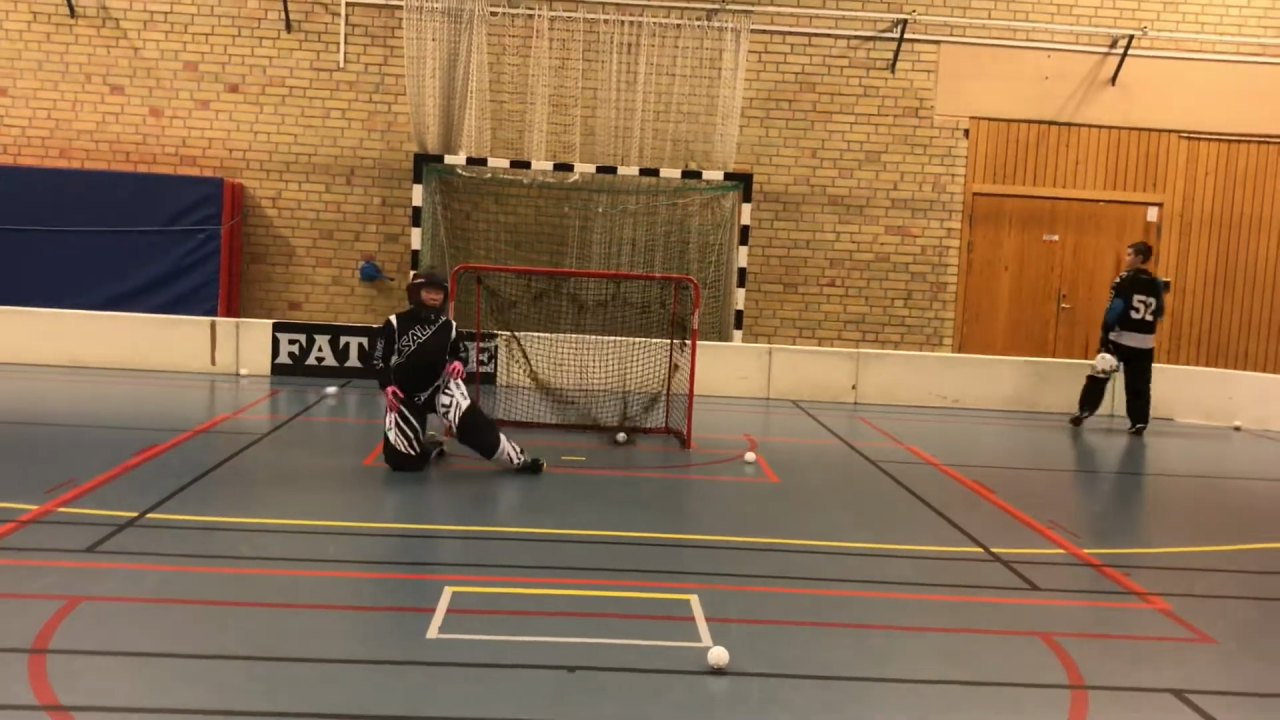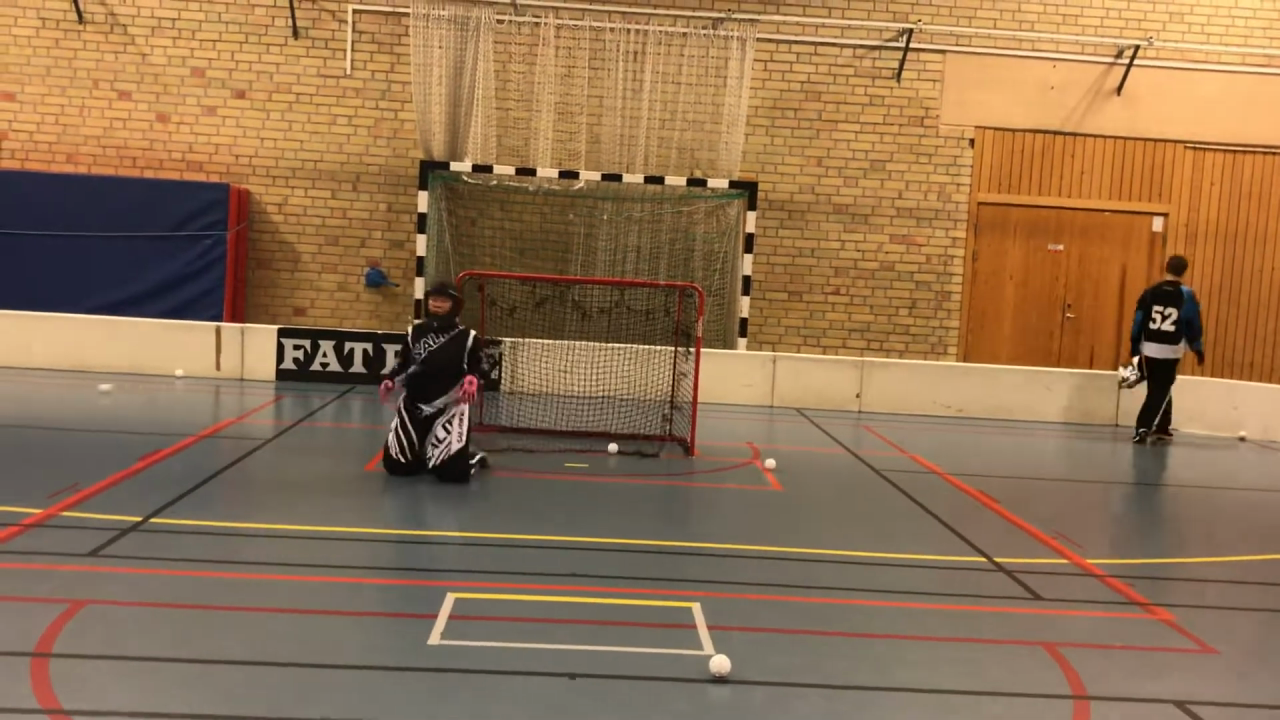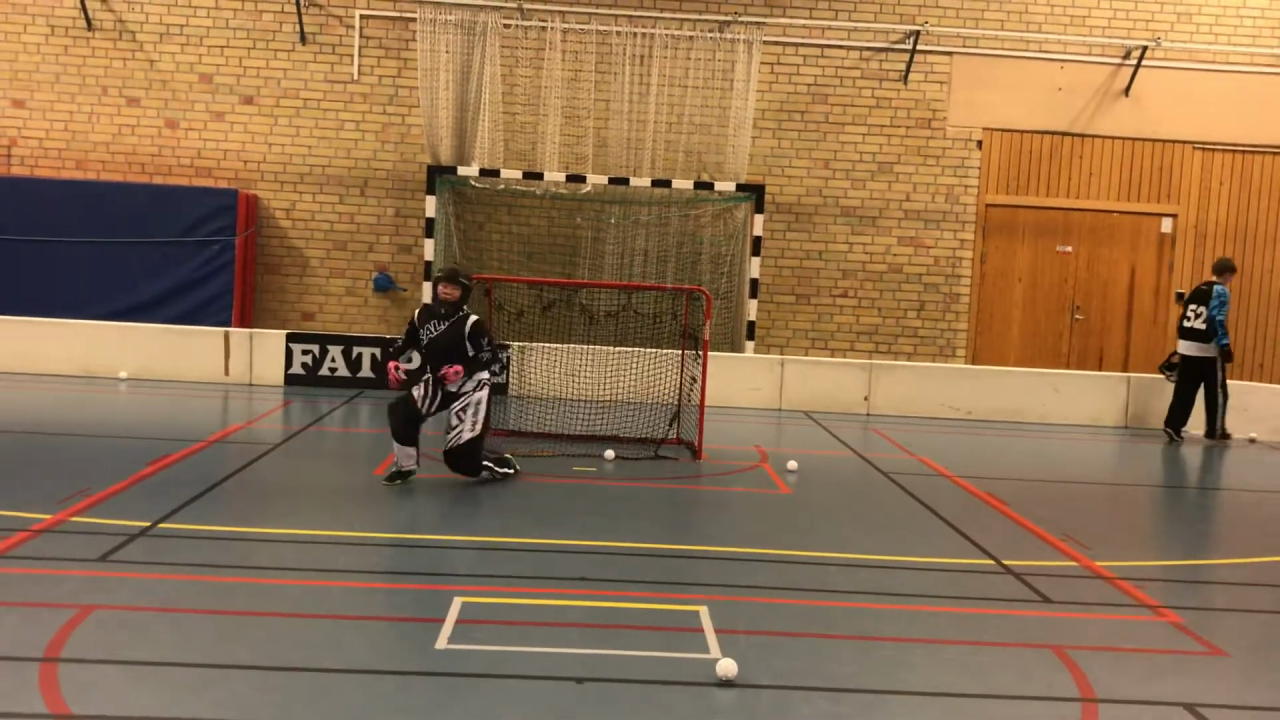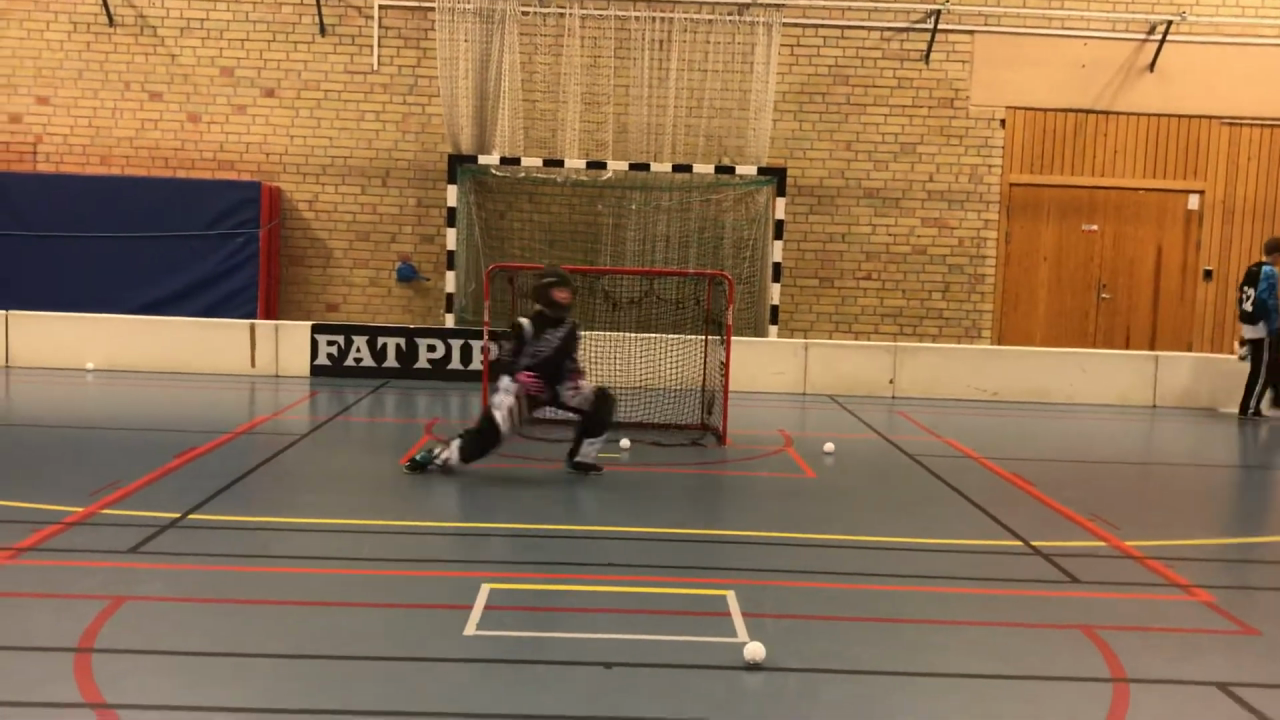
dt=0.4s
person 1, frame 1
left shoulder: (448, 326)
right shoulder: (396, 323)
left elbow: (457, 354)
right elbow: (380, 359)
left wrist: (457, 363)
right wrist: (388, 386)
left hip: (441, 386)
right hip: (406, 395)
left knee: (472, 423)
right knee: (401, 460)
left ankle: (519, 461)
right ankle: (431, 447)
person 1, frame 2
left shoulder: (467, 337)
right shoulder: (415, 332)
left elbow: (478, 366)
right elbow: (405, 365)
left wrist: (472, 378)
right wrist: (390, 381)
left hip: (449, 406)
right hip: (414, 404)
left knee: (449, 471)
right knee: (396, 466)
left ankle: (473, 460)
right ankle: (423, 457)
person 1, frame 3
left shoulder: (471, 322)
right shoulder: (422, 316)
left elbow: (490, 356)
right elbow: (405, 343)
left wrist: (463, 369)
right wrist: (393, 361)
left hip: (470, 387)
right hip: (437, 383)
left knee: (462, 458)
right knee: (402, 411)
left ankle: (505, 466)
right ankle: (405, 467)
person 1, frame 4
left shoulder: (570, 326)
right shoulder: (526, 325)
right elbow: (505, 360)
left wrist: (574, 370)
right wrist: (518, 376)
left hip: (557, 384)
right hip: (520, 386)
left knee: (601, 403)
right knee: (488, 432)
left ankle: (581, 459)
right ankle: (433, 457)
person 2, frame 1
left shoulder: (1125, 278)
right shoulder: (1156, 283)
left elbow: (1115, 307)
right elbow: (1159, 311)
left wrist: (1105, 333)
left hip: (1122, 336)
right hip: (1146, 340)
left knee: (1100, 374)
right knee: (1139, 383)
left ankle: (1085, 410)
right ankle: (1139, 421)
person 2, frame 2
left shoulder: (1150, 292)
right shoulder: (1186, 294)
left elbow: (1138, 319)
right elbow: (1194, 324)
left wrist: (1135, 347)
right wrist: (1198, 349)
left hip: (1149, 348)
right hip: (1171, 350)
left knee: (1156, 389)
right knee: (1161, 391)
left ankle: (1161, 427)
right ankle: (1145, 428)
person 2, frame 3
left shoulder: (1196, 291)
right shoulder: (1220, 292)
left elbow: (1183, 318)
right elbow: (1218, 320)
left wrist: (1182, 342)
right wrist: (1225, 345)
left hip: (1186, 346)
right hip: (1208, 349)
left knee: (1184, 389)
right knee: (1217, 390)
left ankle: (1172, 426)
right ankle: (1216, 430)
person 2, frame 4
left shoulder: (1251, 270)
left elbow: (1241, 299)
left wrist: (1244, 323)
left hip: (1248, 326)
right hip: (1261, 329)
right knee: (1262, 369)
right ankle: (1249, 408)
